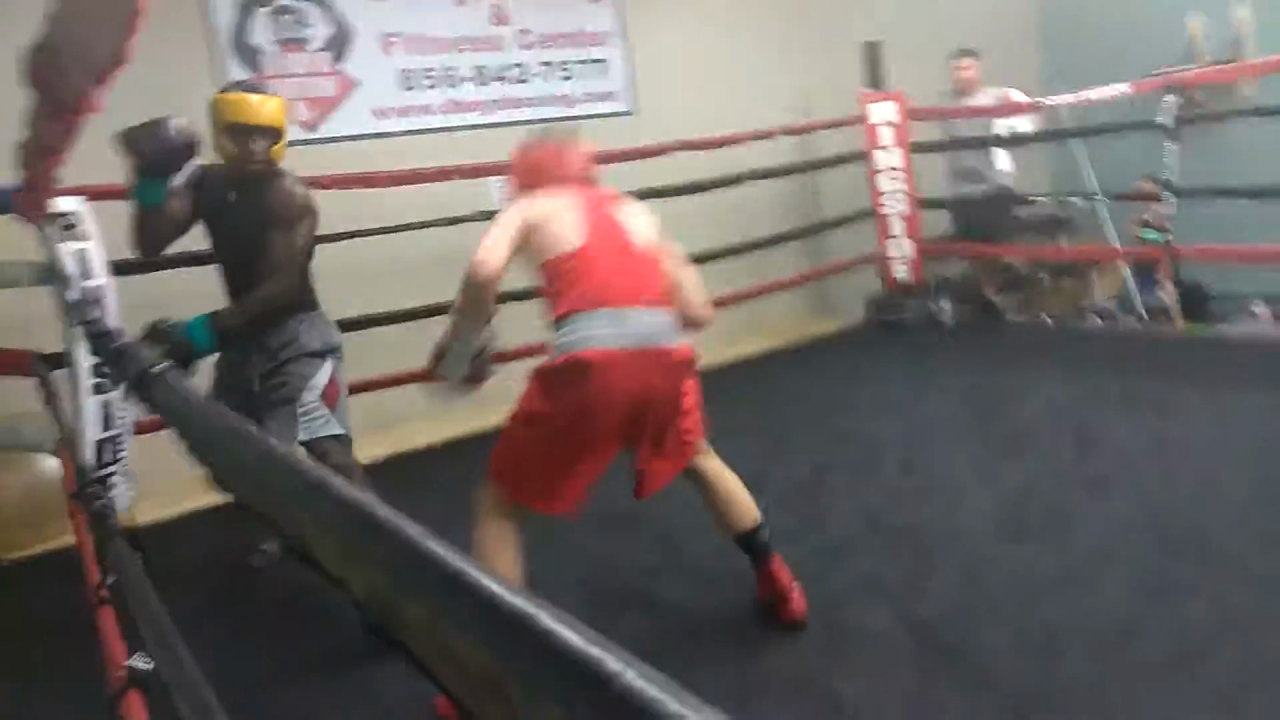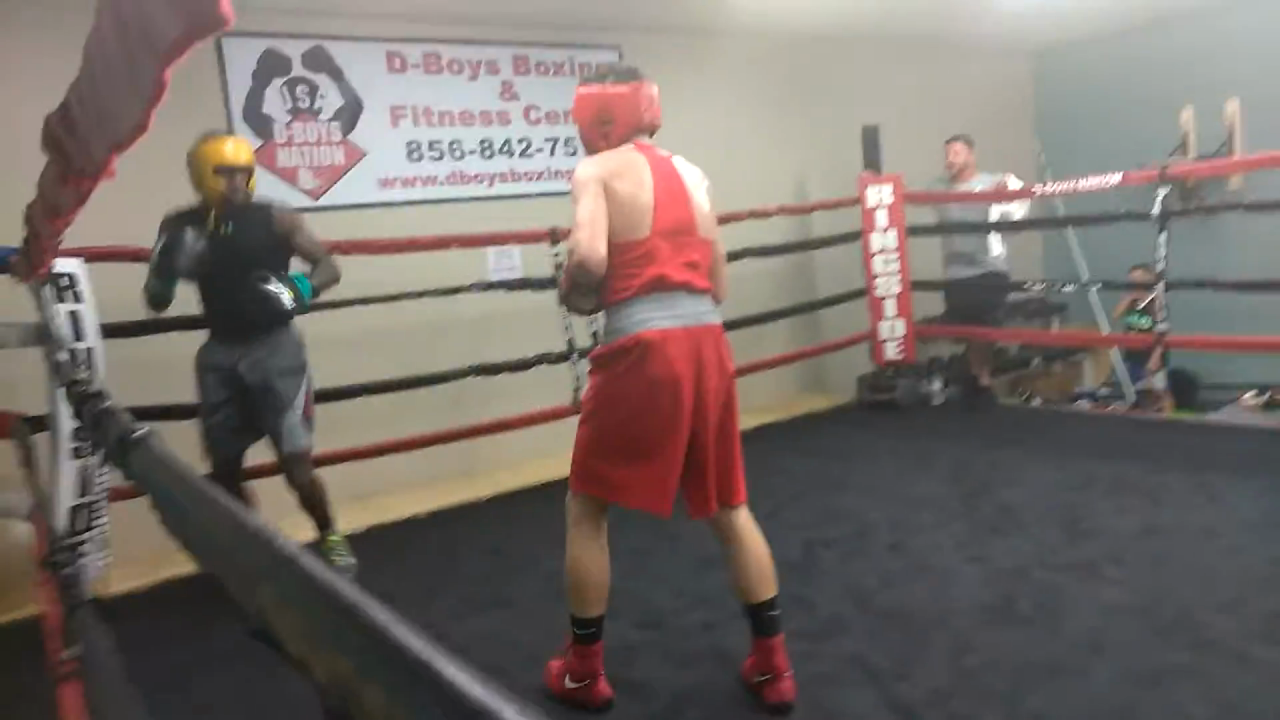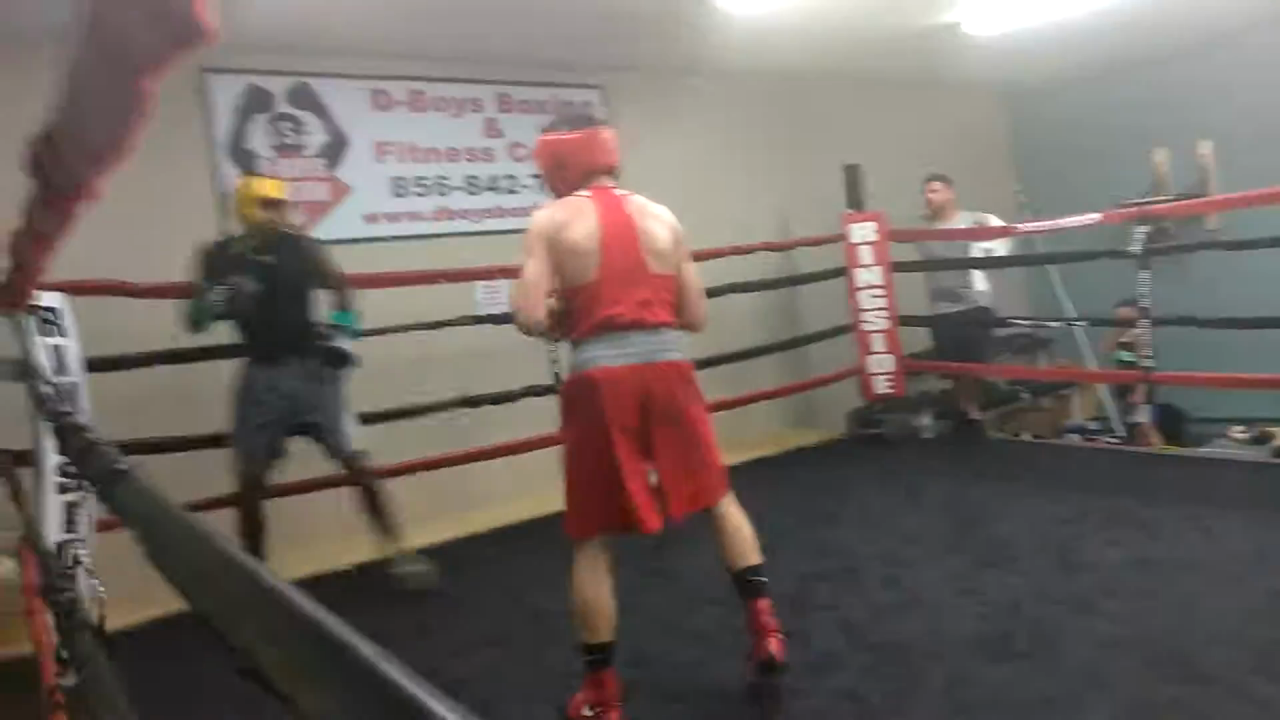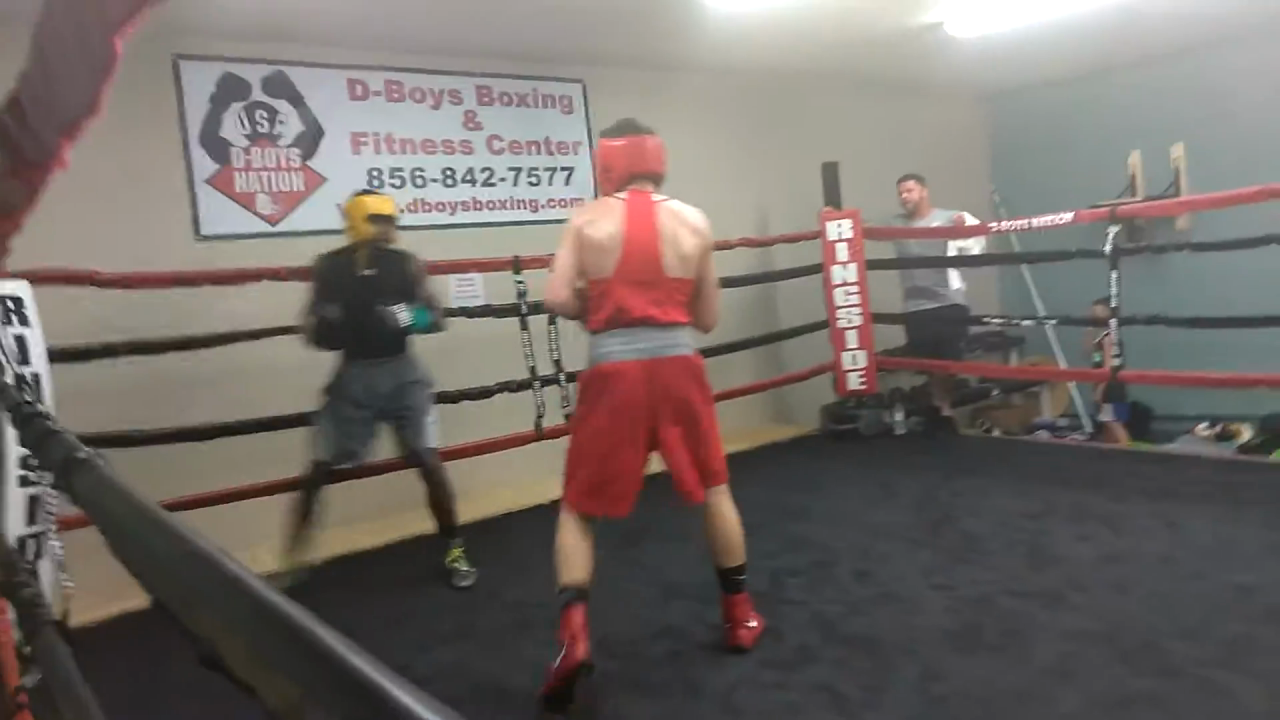
dt=0.4s
person 1, frame 1
left shoulder: (531, 209)
right shoulder: (640, 215)
left elbow: (483, 272)
right elbow: (697, 313)
left wrist: (464, 337)
left hip: (590, 364)
right hip: (664, 356)
left knee: (499, 507)
right knee: (696, 459)
right ankle: (778, 586)
person 1, frame 2
left shoulder: (599, 171)
right shoulder: (693, 175)
left elbow: (589, 258)
left wrist: (571, 291)
left hip: (640, 349)
right hip: (706, 344)
left knee: (587, 508)
right knee: (729, 508)
left ankle: (585, 667)
right ankle: (772, 662)
person 1, frame 3
left shoulder: (551, 222)
right shoulder: (660, 216)
left elbow: (531, 317)
right elbow: (696, 315)
left wrist: (570, 311)
left hip: (600, 381)
right hip: (667, 371)
left knee: (592, 539)
right knee: (717, 496)
right ankle: (764, 622)
person 1, frame 4
left shoulder: (586, 219)
right shoulder: (692, 219)
left elbow: (558, 299)
right elbow: (709, 317)
left wrist: (604, 310)
left hip: (612, 372)
right hip: (680, 366)
left knee: (578, 509)
right knee: (713, 492)
left ankle: (574, 633)
right ankle: (741, 614)
person 2, frame 1
left shoulder: (288, 193)
right shoulder: (206, 184)
left elbow: (274, 293)
right elbow: (148, 248)
left wrist: (197, 333)
right wrist: (148, 178)
left hip: (296, 341)
right hip: (244, 350)
left knee: (331, 466)
person 2, frame 2
left shoulder: (273, 219)
right shoulder: (179, 229)
left elbow: (327, 268)
right elbow: (156, 303)
left wrist: (297, 289)
right wrist: (166, 269)
left hip: (275, 350)
right hip: (221, 356)
left knee: (296, 463)
right knee: (224, 472)
left ankle: (329, 540)
person 2, frame 3
left shoulder: (303, 250)
right shoulder: (217, 256)
left elbow: (342, 288)
right elbow: (193, 319)
left wrist: (342, 327)
right wrist: (214, 301)
left hip: (309, 368)
right hip: (261, 376)
left knee: (354, 464)
right knee: (251, 486)
left ankle: (397, 548)
person 2, frame 4
left shoulder: (406, 264)
right shoulder: (329, 267)
left elbow: (436, 317)
right elbow: (313, 325)
left wrist: (410, 318)
right wrist: (320, 328)
left hip: (401, 371)
right hip: (353, 375)
left knee: (429, 465)
right knee: (318, 473)
left ankle: (453, 550)
right ankle: (293, 559)
person 3, frame 1
left shoulder: (1002, 97)
left elbow: (1025, 127)
left wrist: (1012, 111)
left hip: (995, 186)
right hip: (961, 190)
left knee: (994, 245)
left ankle: (994, 295)
right ankle: (985, 295)
person 3, frame 2
left shoulder: (995, 183)
right shoulder: (940, 188)
left elbow: (1017, 214)
left hip: (988, 270)
right hip: (955, 273)
left knee: (986, 330)
left ankle: (984, 380)
right ankle: (976, 379)
person 3, frame 3
left shoulder: (976, 221)
left elbow: (1000, 246)
left hip: (973, 306)
right hip: (941, 310)
left knee: (973, 365)
left ankle: (973, 414)
right ankle: (966, 413)
person 3, frame 4
left shoulder: (950, 218)
right shoulder: (896, 224)
left elbow: (976, 240)
left hip: (948, 304)
right hip: (915, 307)
left knee: (947, 362)
left ankle: (945, 410)
right ankle: (939, 410)
